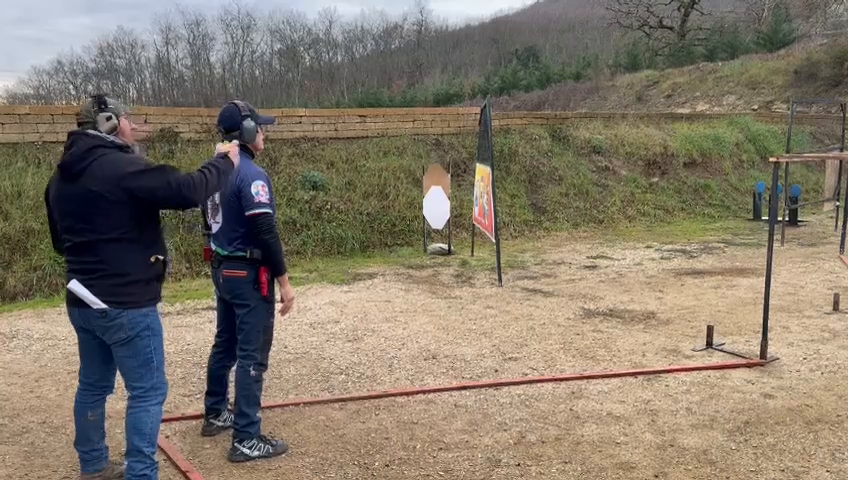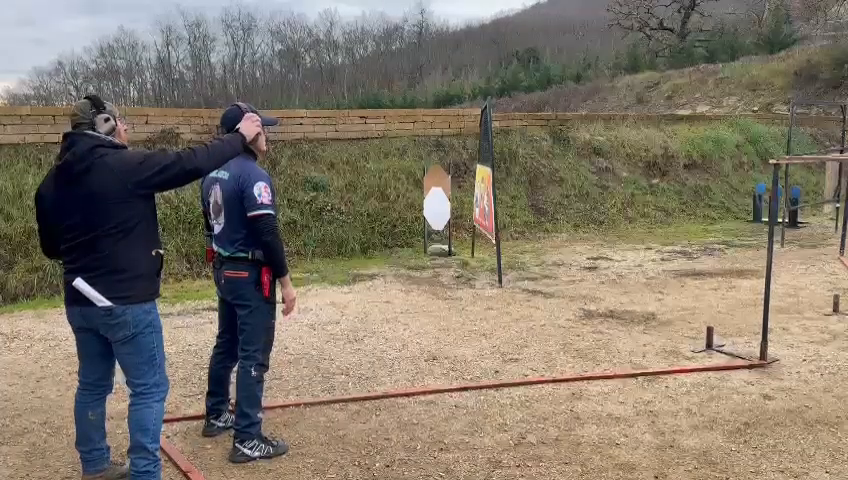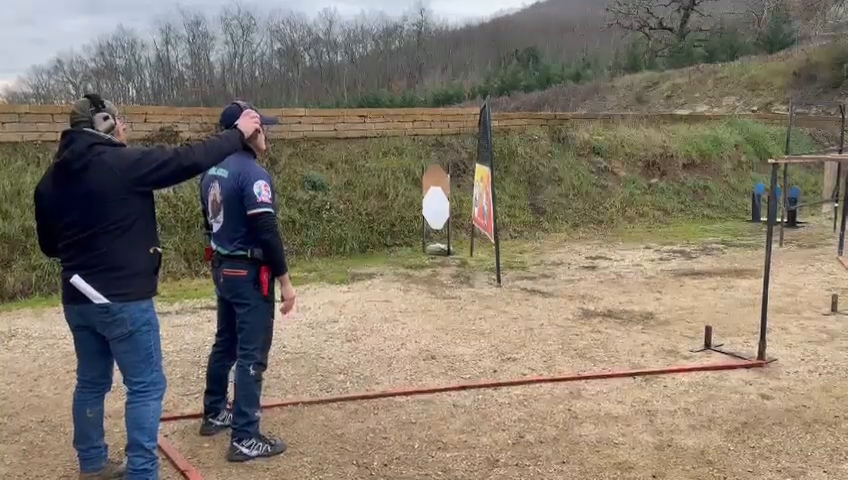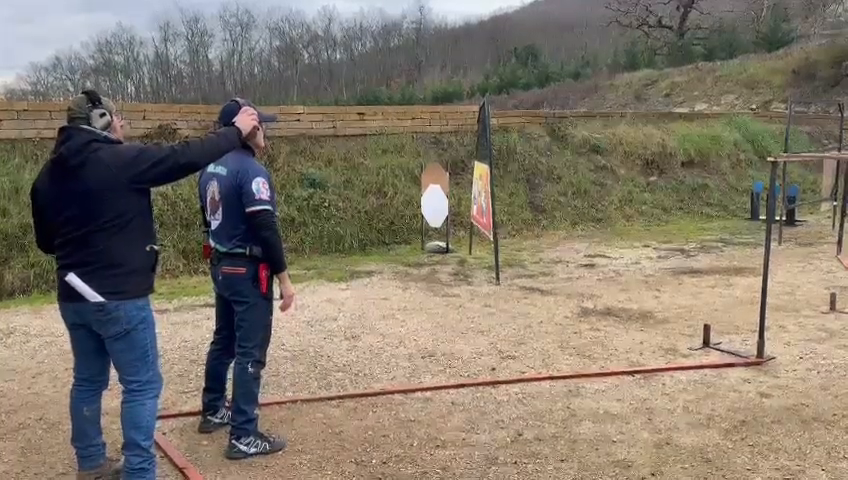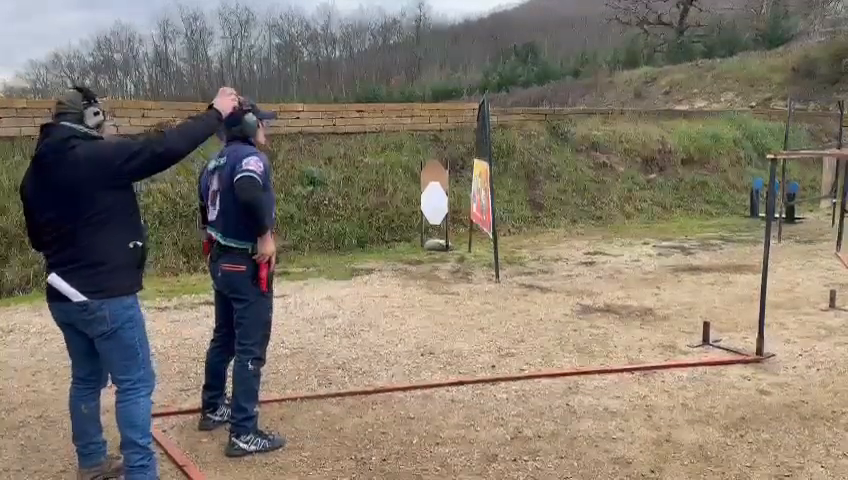
dt=0.7s
person 1, frame 1
left shoulder: (61, 177)
right shoulder: (121, 168)
left elbow: (61, 241)
right elbow: (187, 191)
right wrist: (224, 161)
left hip: (83, 301)
right hip: (126, 304)
left knee: (93, 385)
right knee: (148, 390)
person 1, frame 2
left shoulder: (52, 181)
right shoulder: (123, 167)
left elbow: (50, 246)
right elbow: (192, 163)
right wrist: (240, 136)
left hip: (80, 302)
right hip: (126, 302)
left knee: (92, 385)
right knee: (148, 388)
person 1, frame 3
left shoulder: (51, 178)
right shoulder: (121, 163)
left elbow: (49, 244)
right elbow: (190, 159)
right wrist: (239, 132)
left hip: (78, 299)
right hip: (123, 300)
left knee: (91, 382)
right knee: (146, 386)
person 1, frame 4
left shoulder: (48, 175)
right shoulder: (119, 161)
left elbow: (46, 241)
right elbow: (187, 156)
right wrist: (236, 130)
left hip: (74, 296)
right hip: (119, 298)
left knee: (87, 380)
right knee: (142, 385)
person 1, frame 5
left shoulder: (36, 171)
right shoulder: (99, 157)
left elbow: (38, 238)
right elbow: (165, 148)
right wrist: (216, 113)
left hip: (64, 296)
right hip: (106, 296)
left knee: (86, 378)
right knee: (135, 383)
person 2, frame 1
right shoulder: (251, 175)
right elbow: (265, 233)
right wrist: (283, 280)
left hip: (222, 270)
right hip: (249, 274)
left knee: (225, 344)
right knee: (251, 356)
left ankle: (215, 414)
right ankle: (246, 440)
person 2, frame 2
left shoulder: (212, 173)
right shoulder: (253, 175)
right elbow: (267, 234)
right wrist: (285, 281)
left hip: (223, 271)
right hip: (251, 275)
left knee: (226, 345)
right knee: (253, 356)
left ankle: (216, 415)
right ankle: (247, 440)
person 2, frame 3
left shoulder: (211, 171)
right shoulder: (252, 173)
right elbow: (267, 232)
right wrist: (284, 280)
left hip: (223, 269)
right hip: (250, 273)
left knee: (225, 343)
right knee: (251, 355)
left ankle: (214, 414)
right ankle: (245, 439)
person 2, frame 4
left shoulder: (211, 169)
right shoulder: (251, 171)
right elbow: (266, 229)
right wrist: (283, 277)
left hip: (221, 266)
right hip: (248, 271)
left knee: (223, 341)
right knee: (249, 353)
left ankle: (213, 411)
right ankle: (243, 437)
person 2, frame 5
left shoulder: (213, 164)
right shoulder: (250, 156)
left elbow: (206, 215)
right elbow: (249, 194)
right wrist: (265, 236)
left hip: (220, 261)
right hip: (247, 266)
left knee: (223, 338)
right knee: (250, 350)
left ankle: (213, 408)
right ankle: (243, 434)
